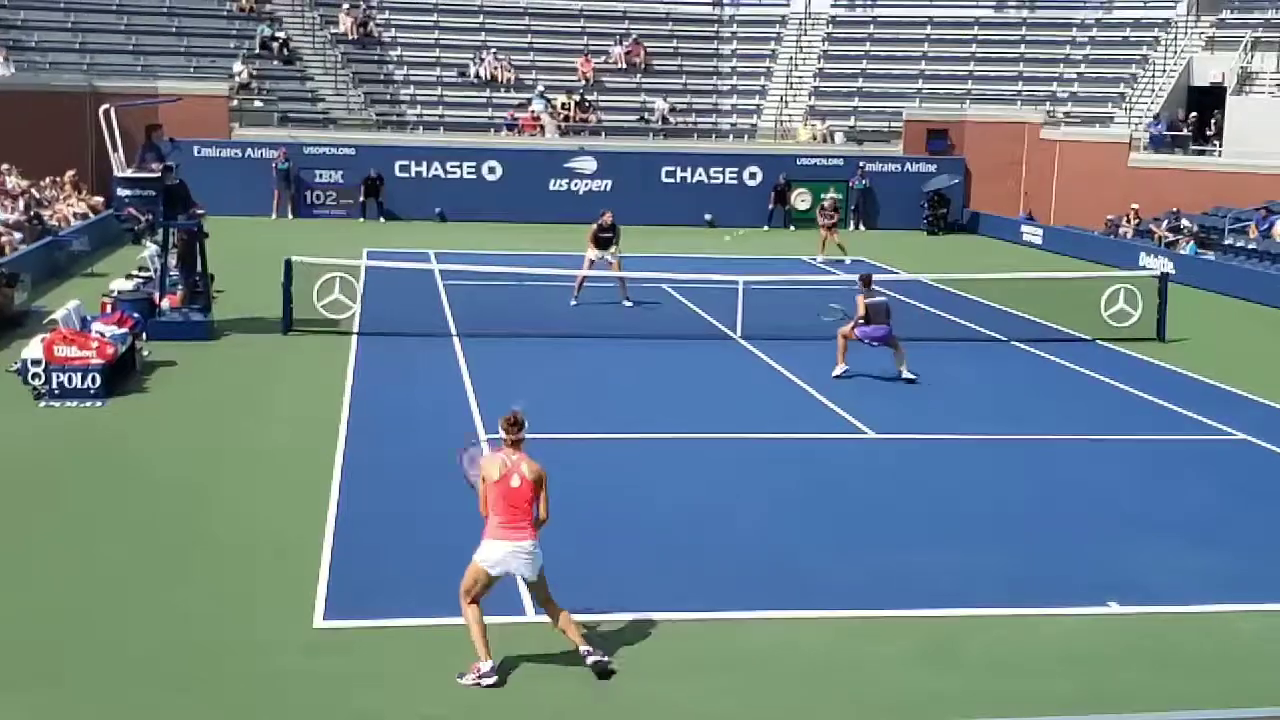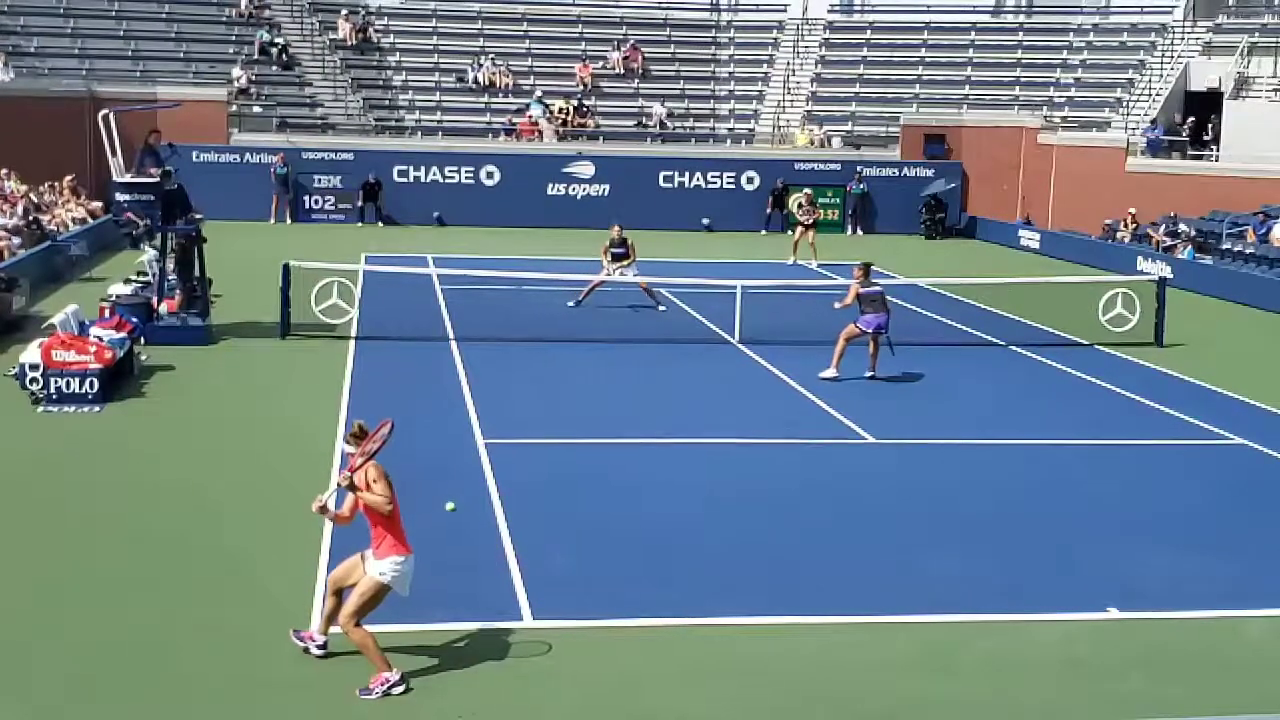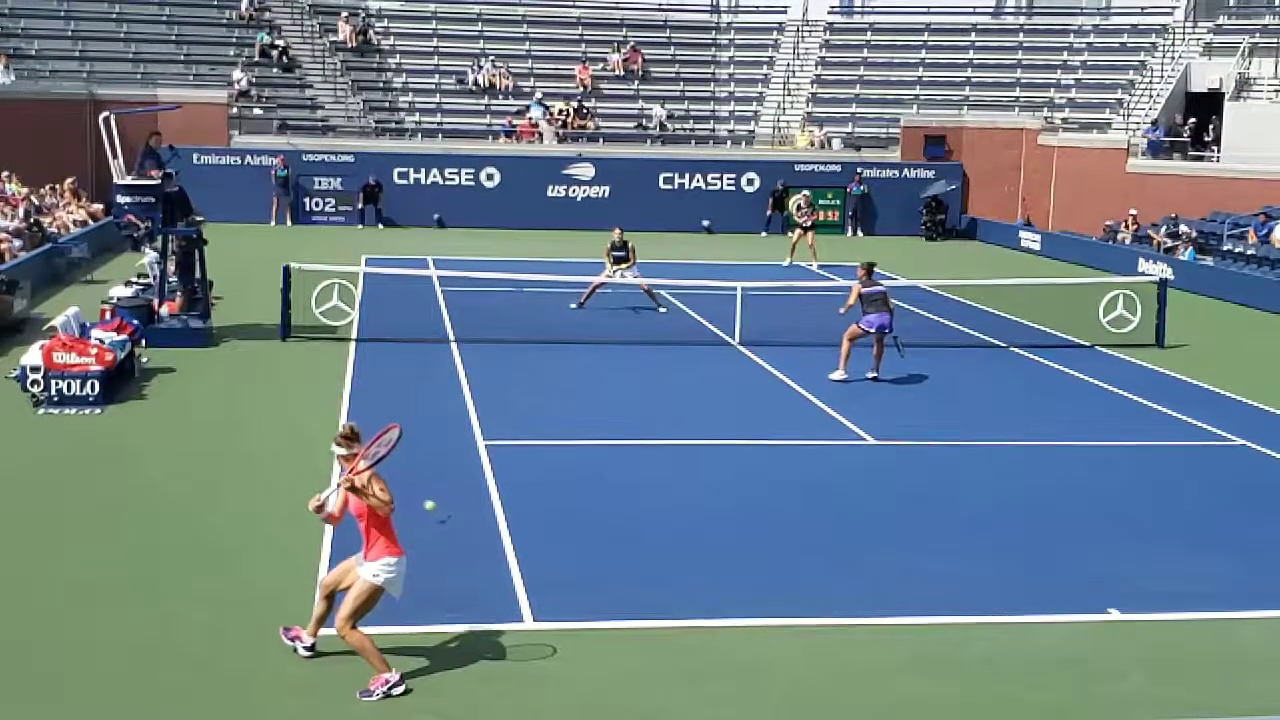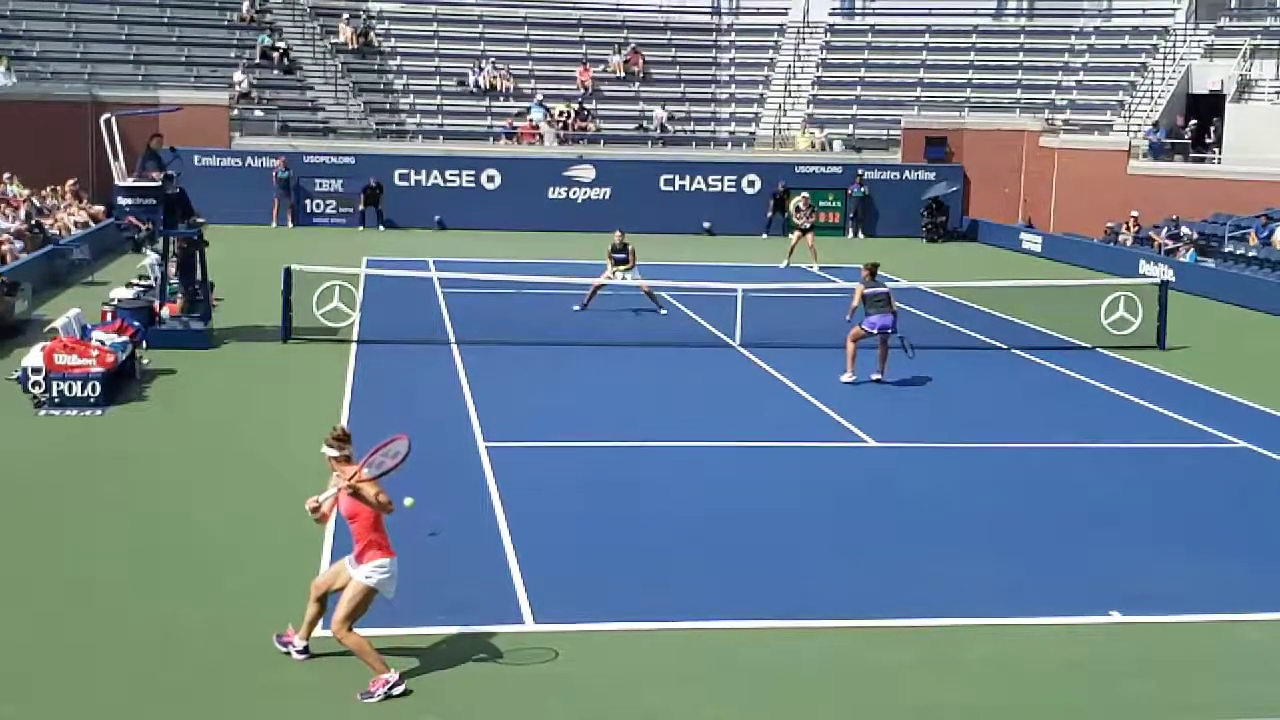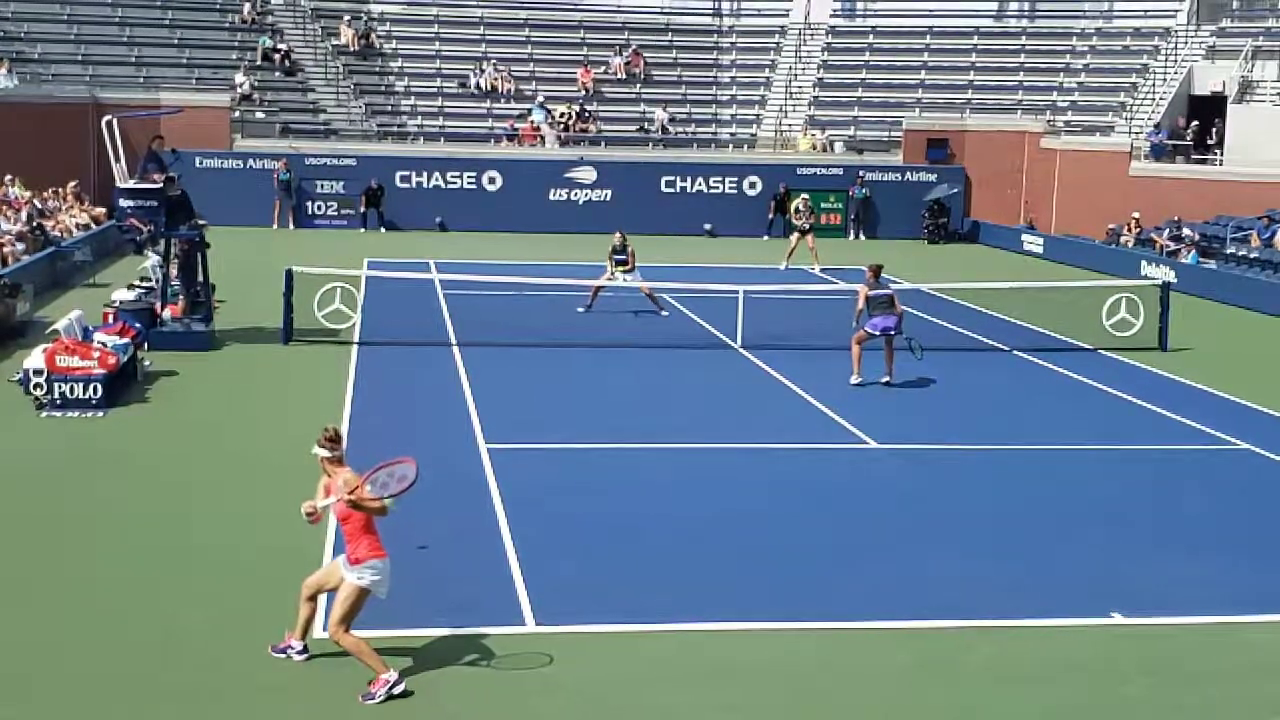
dt=1s
person 1, frame 1
left shoulder: (486, 464)
right shoulder: (536, 469)
left elbow: (485, 511)
right elbow: (542, 517)
left hip: (494, 546)
right hip: (526, 547)
left knee: (468, 599)
right knee: (546, 602)
left ankle: (485, 666)
right ankle: (588, 651)
person 1, frame 2
left shoulder: (372, 470)
right shoulder: (357, 474)
left elbow: (386, 506)
right elbow: (346, 517)
left wrist: (355, 490)
right wrist: (326, 511)
left hip: (392, 559)
right hip: (378, 554)
left knee: (347, 621)
right knee: (333, 582)
left ankle: (390, 677)
right ankle: (318, 639)
person 1, frame 3
left shoulder: (366, 475)
right shoulder: (347, 479)
left elbow: (388, 507)
right elbow: (335, 518)
left wrist: (357, 492)
right wrist: (320, 511)
left hip: (384, 561)
right hip: (369, 556)
left knee: (343, 625)
right knee: (327, 586)
left ankle: (389, 678)
right ankle: (307, 639)
person 1, frame 4
left shoulder: (359, 475)
right shoulder: (337, 480)
left elbow: (388, 506)
right elbow: (324, 518)
left wrist: (357, 494)
right wrist: (314, 509)
left hip: (376, 563)
right hip: (360, 558)
left knee: (339, 629)
right knee: (318, 588)
left ankle: (389, 679)
right ankle: (299, 642)
person 1, frame 5
left shoulder: (348, 478)
right shoulder: (327, 480)
left elbow: (383, 508)
right elbow: (315, 518)
left wrist: (356, 504)
right wrist: (308, 510)
left hip: (368, 563)
right hip: (352, 560)
left knee: (337, 631)
right knee: (308, 588)
left ankle: (388, 678)
right ankle: (297, 644)
